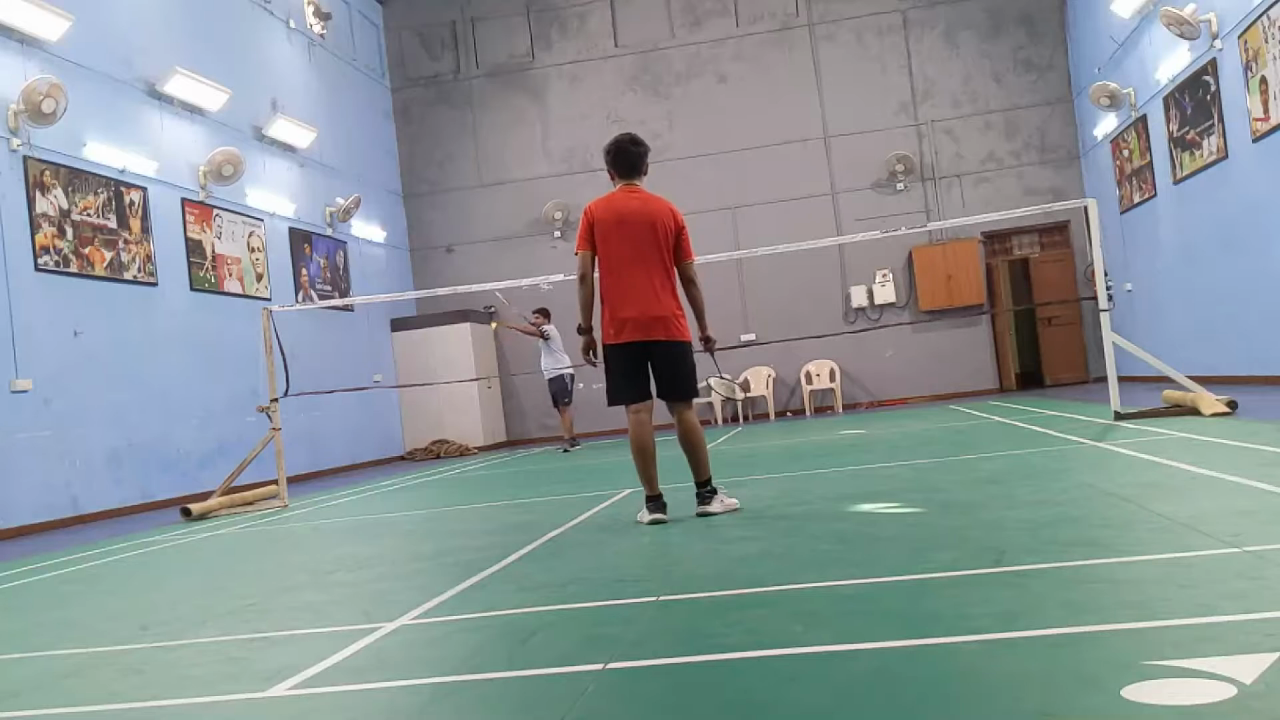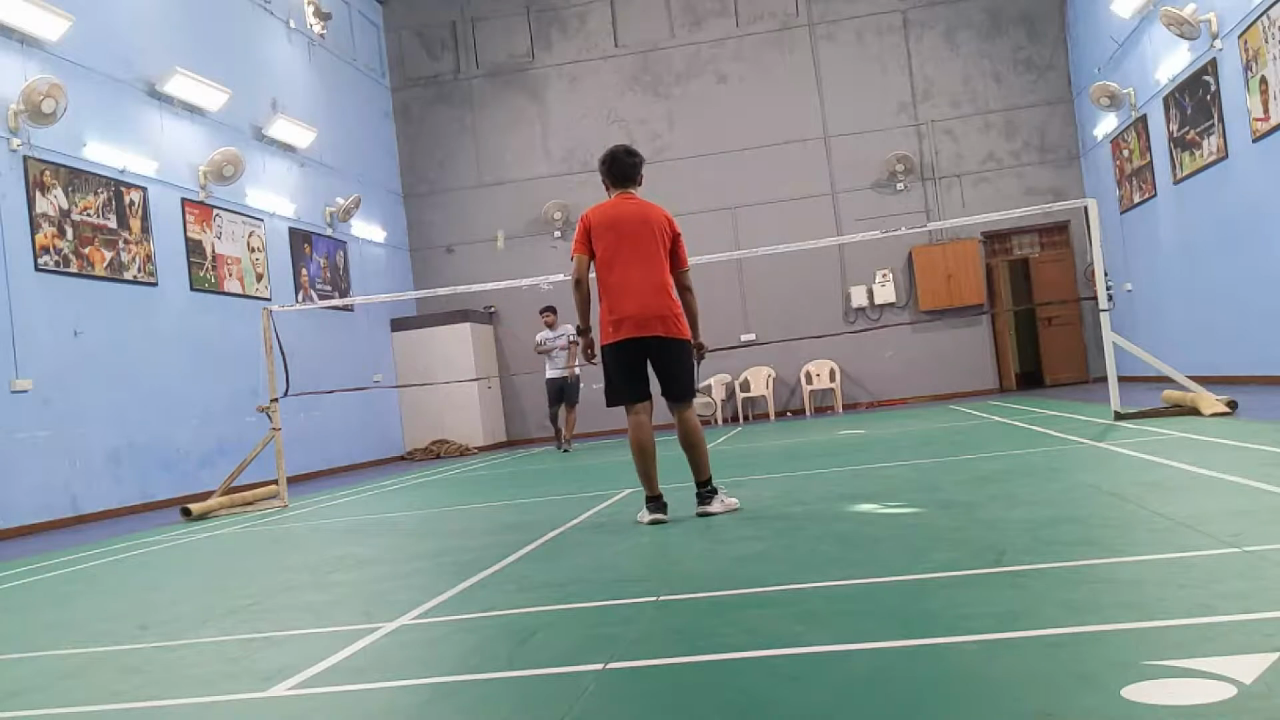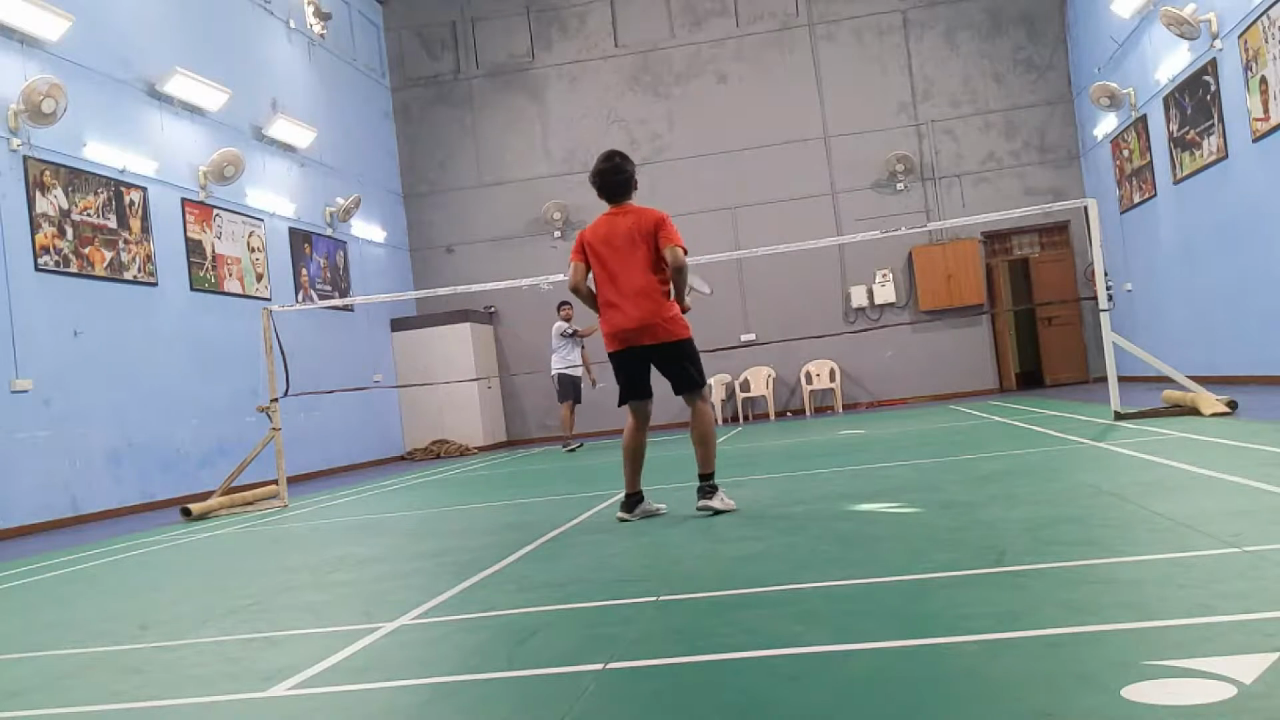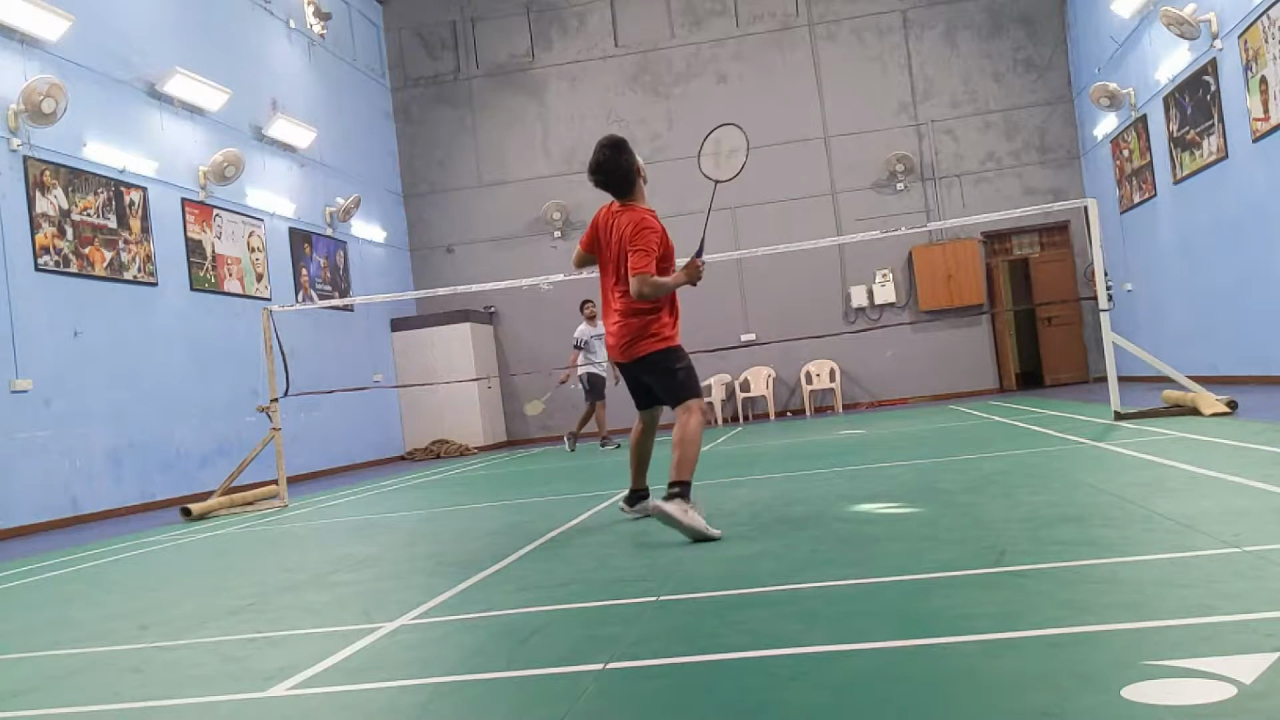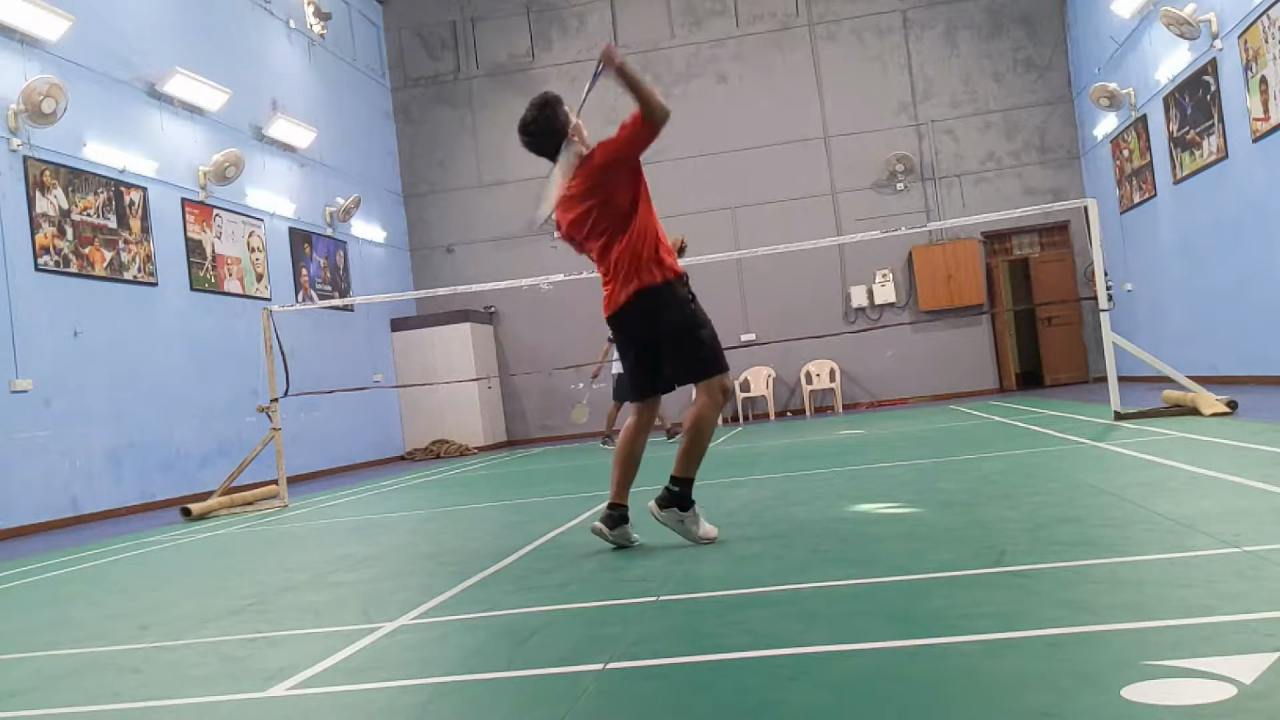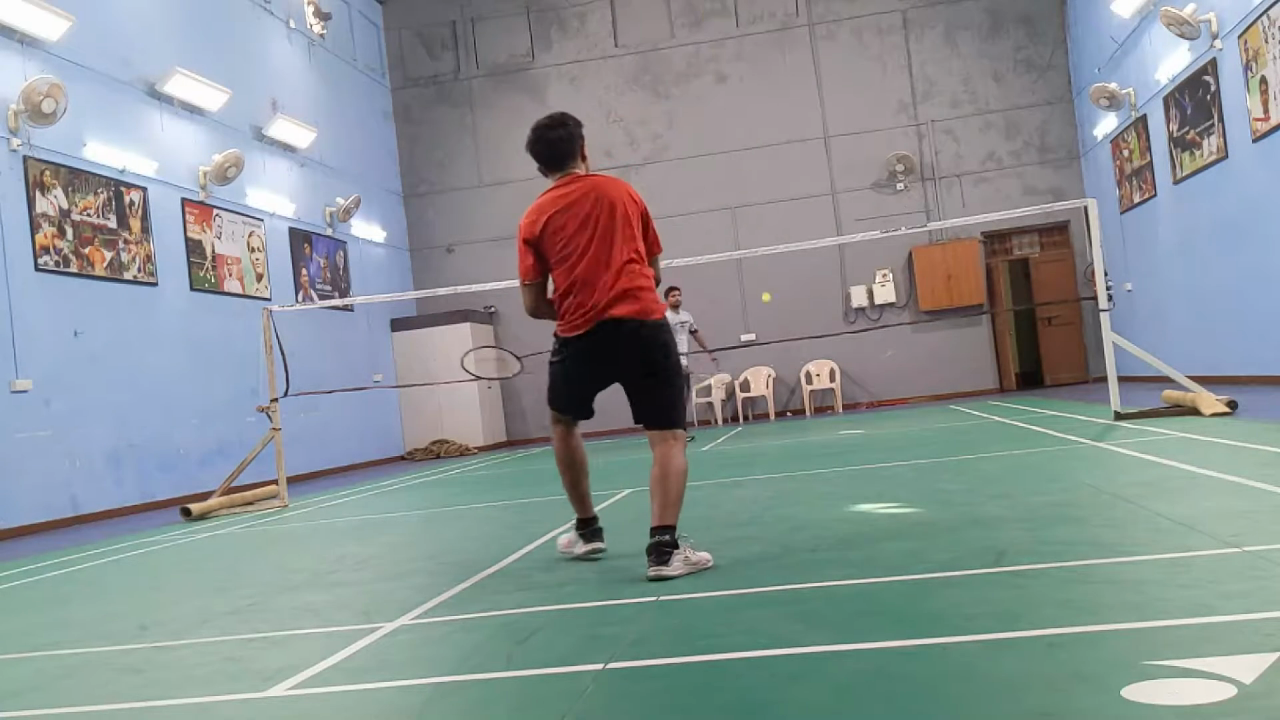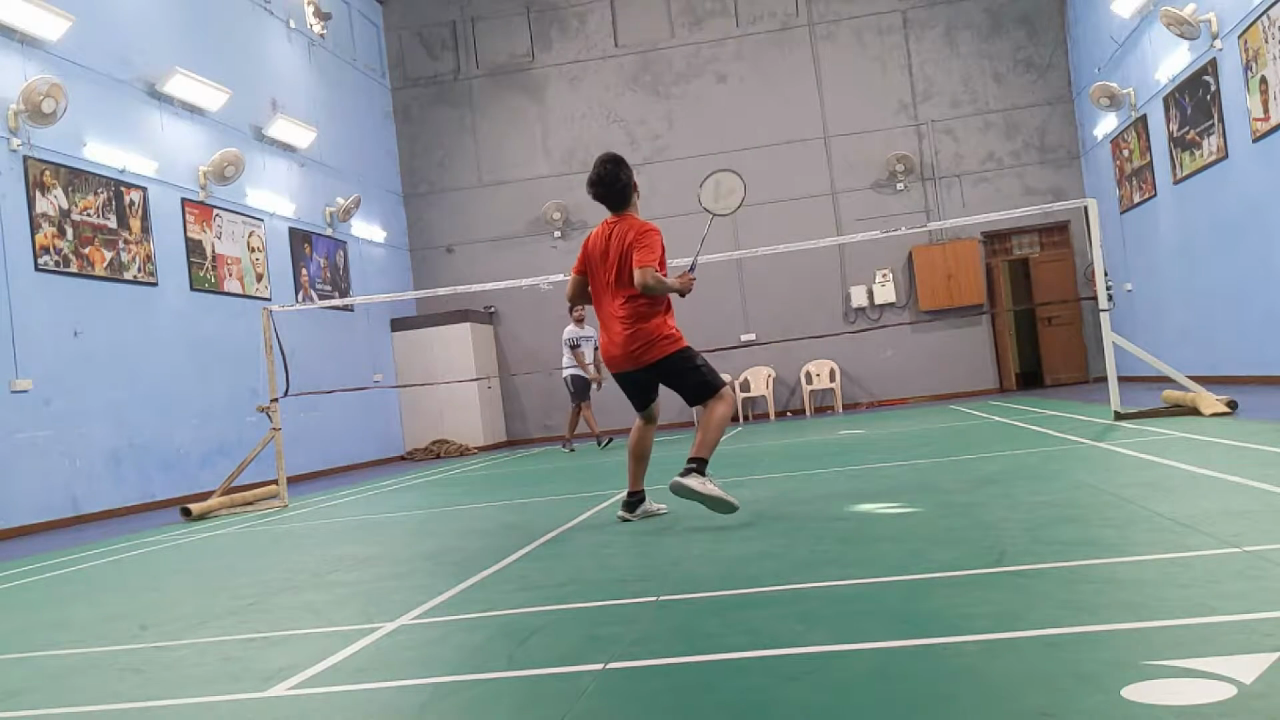
dt=0.4s
person 1, frame 1
left shoulder: (595, 212)
right shoulder: (667, 211)
left elbow: (585, 276)
right elbow: (688, 277)
left wrist: (586, 329)
right wrist: (703, 326)
left hip: (619, 330)
right hip: (668, 326)
left knee: (638, 412)
right knee: (682, 408)
left ankle: (654, 502)
right ankle: (707, 494)
person 1, frame 2
left shoulder: (591, 218)
right shoulder: (662, 217)
left elbow: (579, 277)
right elbow: (684, 283)
left wrist: (584, 330)
right wrist: (696, 333)
left hip: (618, 328)
right hip: (667, 322)
left knee: (638, 412)
right knee: (683, 407)
left ankle: (653, 502)
right ankle: (707, 494)
person 1, frame 3
left shoulder: (589, 235)
right shoulder: (655, 219)
left elbow: (576, 283)
right elbow: (676, 261)
right wrist: (680, 299)
left hip: (618, 334)
right hip: (662, 325)
left knee: (638, 412)
right knee: (698, 399)
left ankle: (632, 499)
right ankle: (708, 489)
person 1, frame 4
left shoulder: (605, 216)
right shoulder: (645, 226)
left elbow: (580, 259)
right elbow: (642, 289)
right wrist: (683, 277)
left hip: (622, 341)
right hip: (651, 338)
left knee: (648, 414)
right knee: (691, 408)
left ankle: (637, 496)
right ankle: (676, 499)
person 1, frame 5
left shoulder: (564, 209)
right shoulder: (603, 162)
right elbow: (659, 113)
right wrist: (622, 69)
left hip: (621, 302)
right hip: (659, 288)
left knee: (643, 411)
right knee: (715, 386)
left ankle: (616, 515)
right ankle: (676, 497)
person 1, frame 6
left shoulder: (533, 221)
right shoulder: (620, 192)
left elbow: (534, 306)
right elbow: (653, 270)
left hip: (580, 334)
right hip: (642, 322)
left knee: (563, 425)
right knee: (667, 437)
left ankle: (587, 529)
right ankle: (664, 546)
person 1, frame 7
left shoulder: (593, 239)
right shoulder: (643, 231)
left elbow: (574, 294)
right elbow: (645, 281)
right wrist: (677, 285)
left hip: (616, 353)
right hip: (655, 343)
left knee: (648, 415)
right knee: (720, 397)
left ankle: (634, 500)
right ankle: (694, 471)
